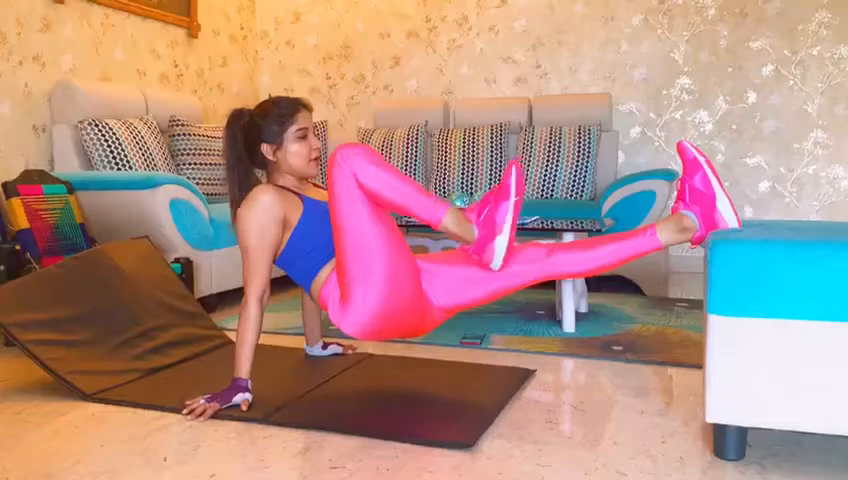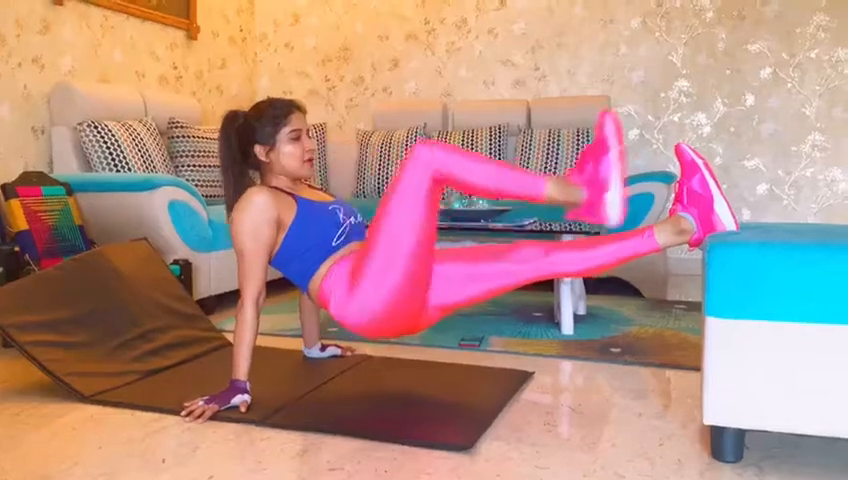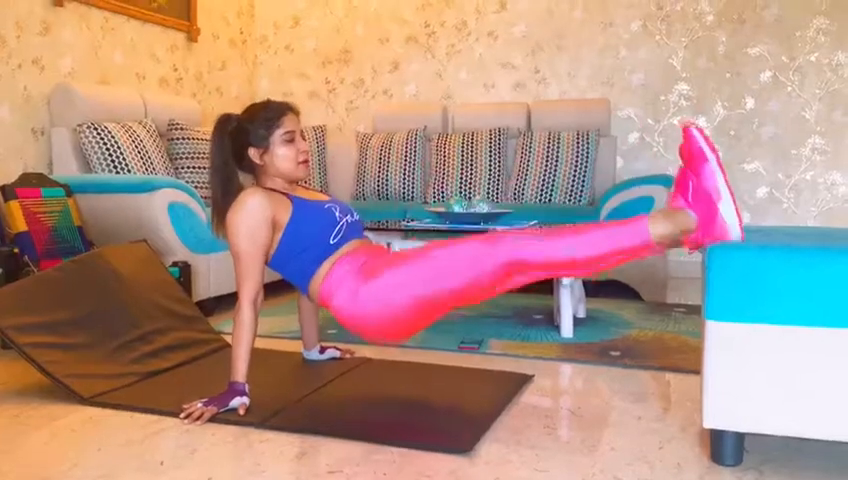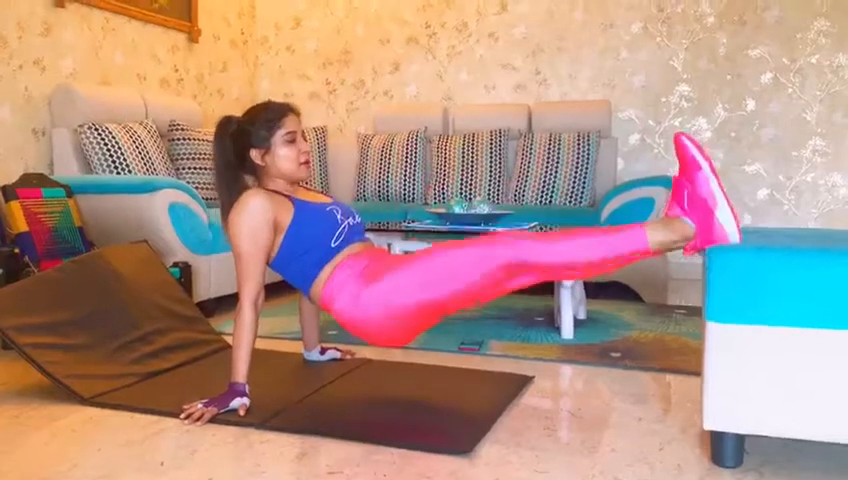
dt=0.3s
person 1, frame 1
left shoulder: (311, 192)
right shoulder: (264, 203)
right elbow: (255, 294)
left wrist: (316, 344)
right wrist: (238, 385)
left hip: (410, 292)
right hip: (375, 304)
left knee: (540, 258)
right knee: (351, 158)
left ankle: (685, 223)
right ankle: (470, 226)
person 1, frame 2
left shoulder: (305, 194)
right shoulder: (259, 204)
right elbow: (251, 295)
left wrist: (314, 346)
right wrist: (237, 386)
left hip: (403, 294)
right hip: (371, 298)
left knee: (536, 255)
right knee: (424, 155)
left ankle: (682, 225)
right ankle: (575, 191)
person 1, frame 3
left shoulder: (301, 194)
right shoulder: (255, 206)
right elbow: (249, 297)
left wrist: (312, 347)
right wrist: (235, 388)
left hip: (399, 293)
right hip: (374, 297)
left knee: (529, 255)
right knee: (514, 247)
left ankle: (684, 228)
right ankle: (676, 218)
person 1, frame 4
left shoulder: (301, 195)
right shoulder: (256, 207)
right elbow: (250, 298)
left wrist: (313, 348)
right wrist: (236, 388)
left hip: (399, 293)
right hip: (375, 301)
left knee: (530, 256)
right knee: (512, 248)
left ankle: (684, 230)
right ankle: (675, 228)
